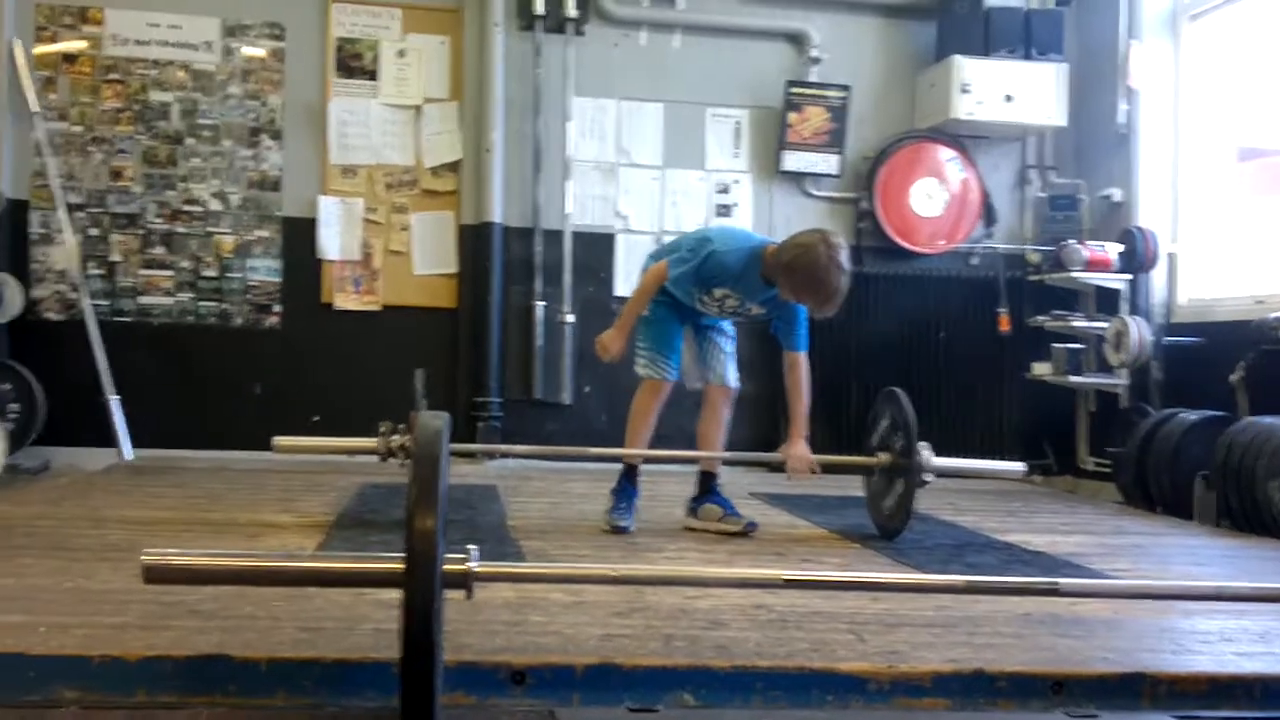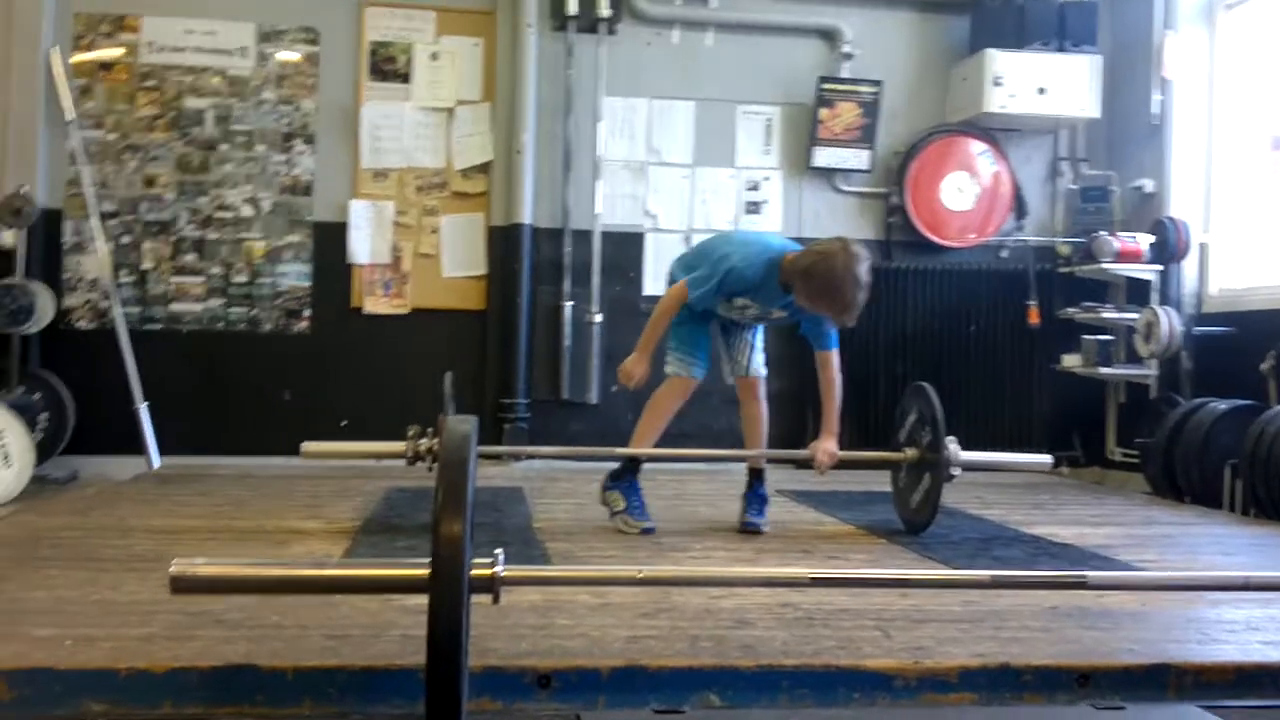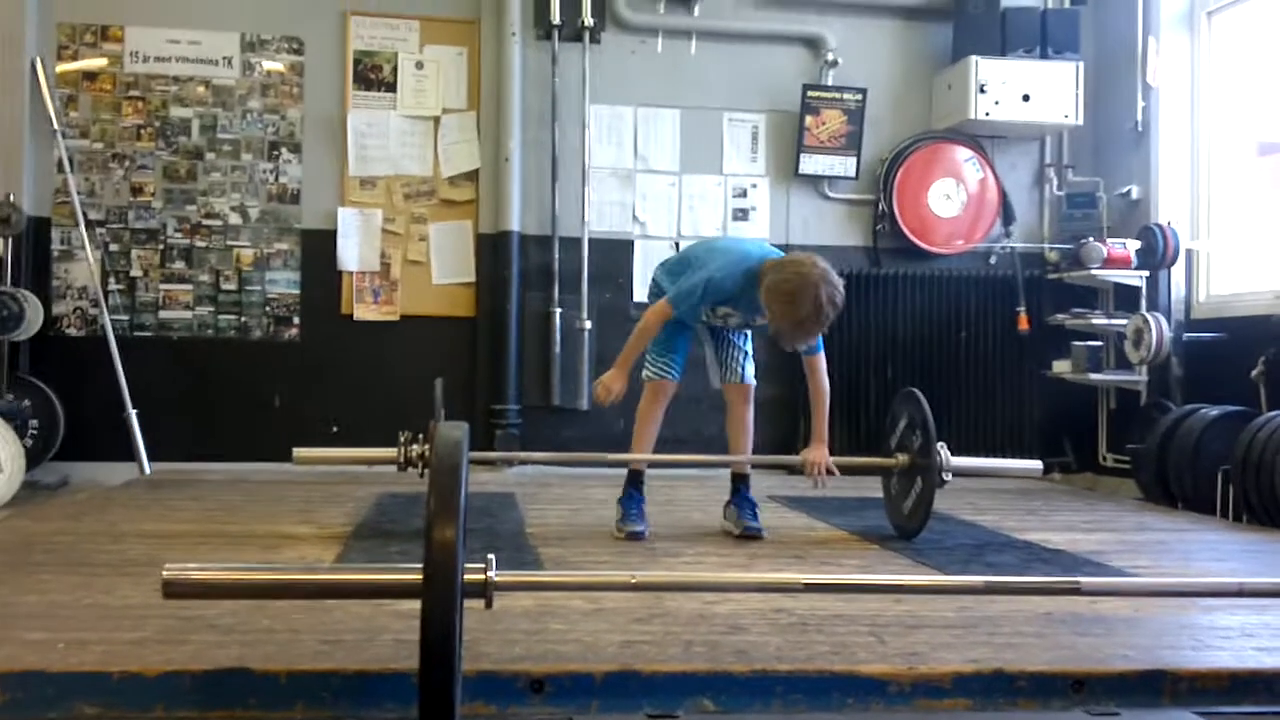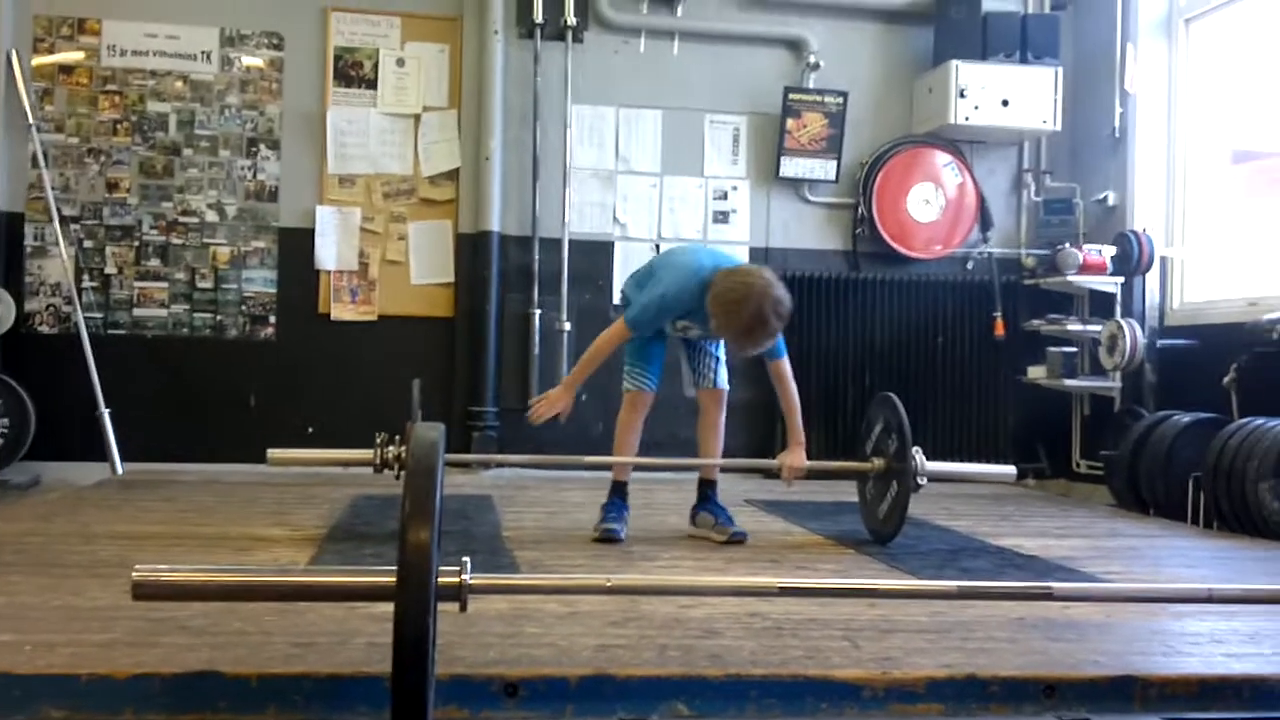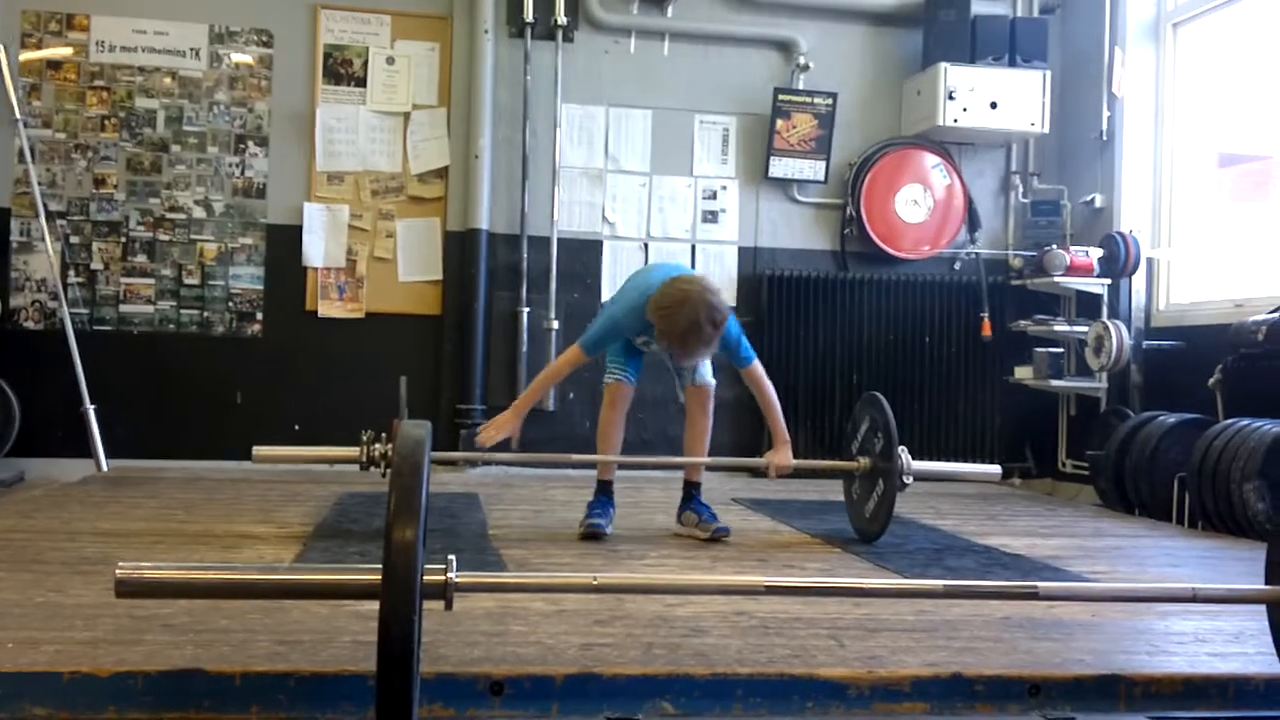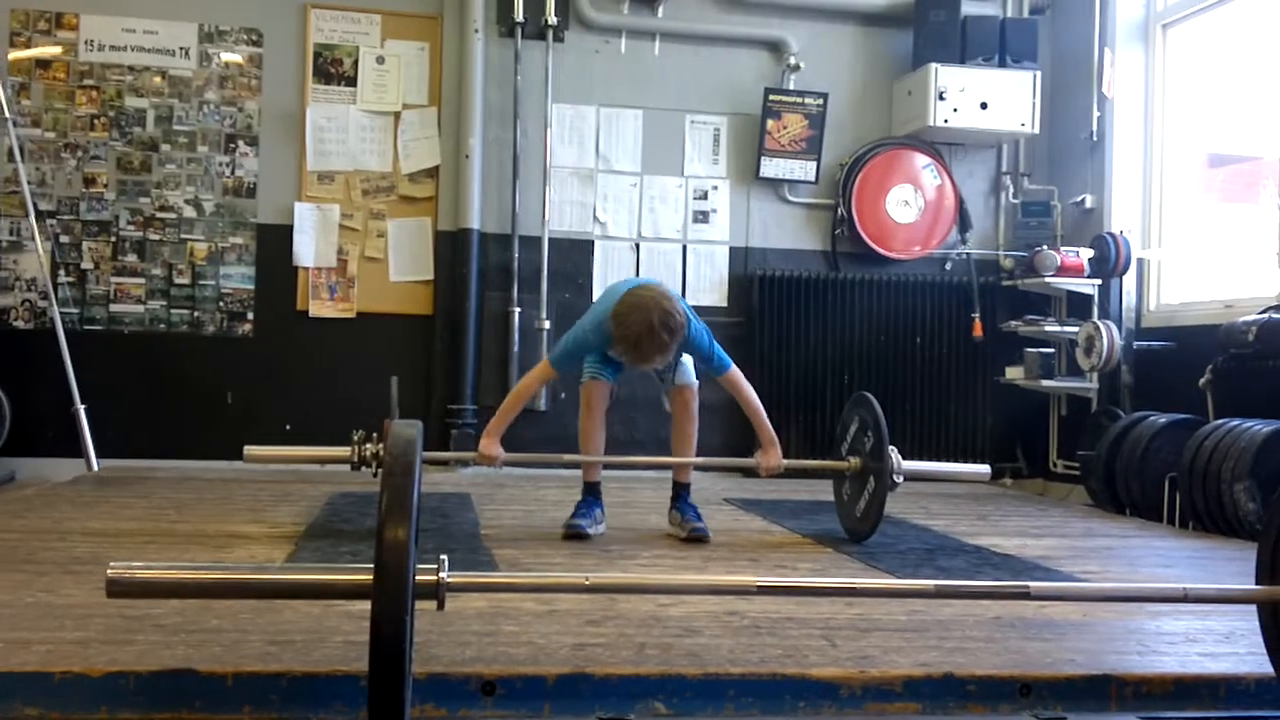
dt=0.2s
person 1, frame 1
left shoulder: (790, 298)
right shoulder: (727, 254)
left elbow: (796, 364)
right elbow: (657, 272)
left wrist: (797, 439)
right wrist: (620, 331)
left hip: (713, 311)
right hip: (669, 293)
left knee: (721, 391)
right knee: (658, 381)
left ankle: (705, 497)
right ankle: (626, 487)
person 1, frame 2
left shoulder: (814, 295)
right shoulder: (747, 265)
left elbow: (828, 363)
right elbow: (676, 294)
left wrist: (828, 436)
right wrist: (642, 355)
left hip: (741, 310)
right hip: (693, 296)
left knee: (752, 384)
right knee: (684, 379)
left ankle: (756, 491)
right ankle: (623, 480)
person 1, frame 3
left shoulder: (798, 300)
right shoulder: (725, 275)
left elbow: (816, 369)
right elbow: (657, 314)
left wrist: (819, 443)
right wrist: (620, 371)
left hip: (729, 312)
right hip: (676, 294)
left knee: (741, 390)
right knee: (660, 386)
left ankle: (741, 497)
right ankle: (631, 494)
person 1, frame 4
left shoulder: (755, 309)
right shoulder: (678, 289)
left elbow: (782, 374)
right elbow: (614, 335)
left wrist: (796, 445)
right wrist: (568, 389)
left hip: (698, 315)
right hip: (645, 306)
left knee: (714, 395)
right knee: (639, 395)
left ankle: (706, 503)
right ankle: (616, 501)
person 1, frame 5
left shoulder: (715, 319)
right shoulder: (629, 311)
left elbow: (757, 377)
right elbow: (569, 360)
left wrist: (782, 444)
right wrist: (516, 413)
left hip: (685, 324)
right hip: (631, 327)
left knee: (702, 394)
right knee: (618, 391)
left ankle: (691, 501)
right ankle: (603, 498)
person 1, frame 6
left shoulder: (688, 328)
right shoulder: (597, 327)
left elbow: (737, 383)
right elbow: (538, 376)
left wrist: (770, 446)
right wrist: (492, 435)
left hip: (668, 338)
right hip: (610, 342)
left knee: (686, 396)
right knee: (593, 392)
left ankle: (681, 502)
right ankle: (591, 500)
